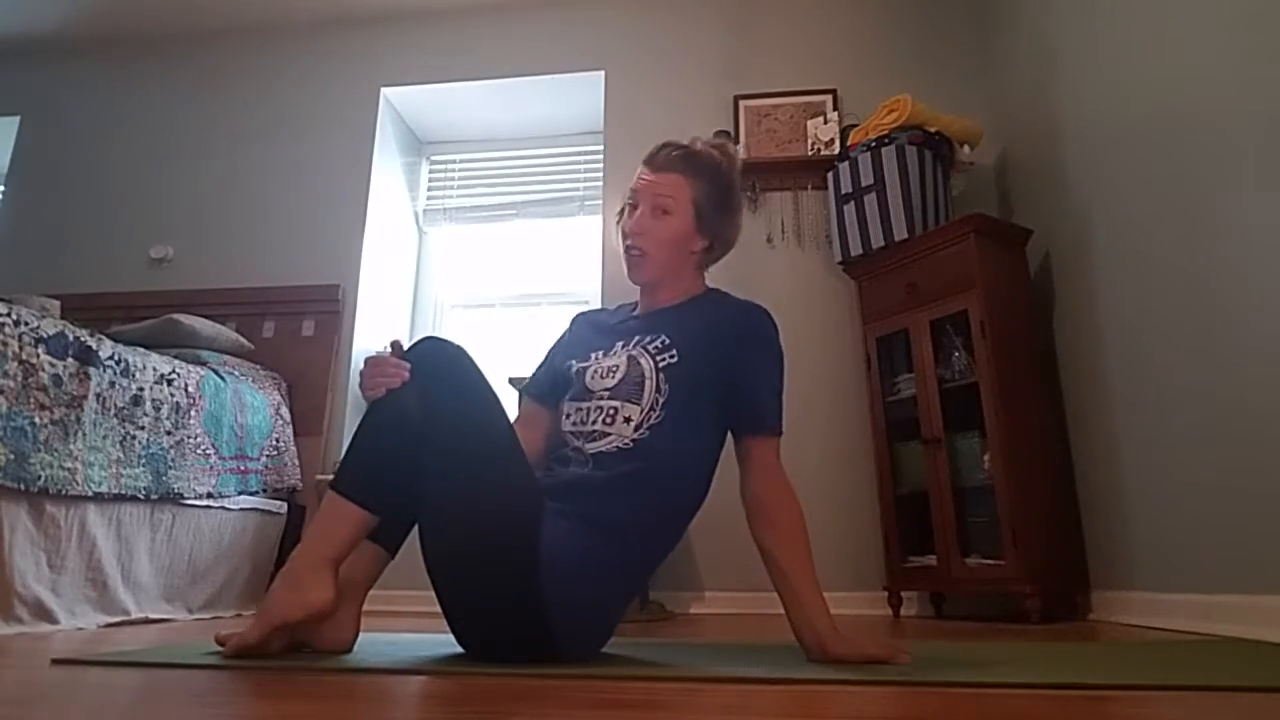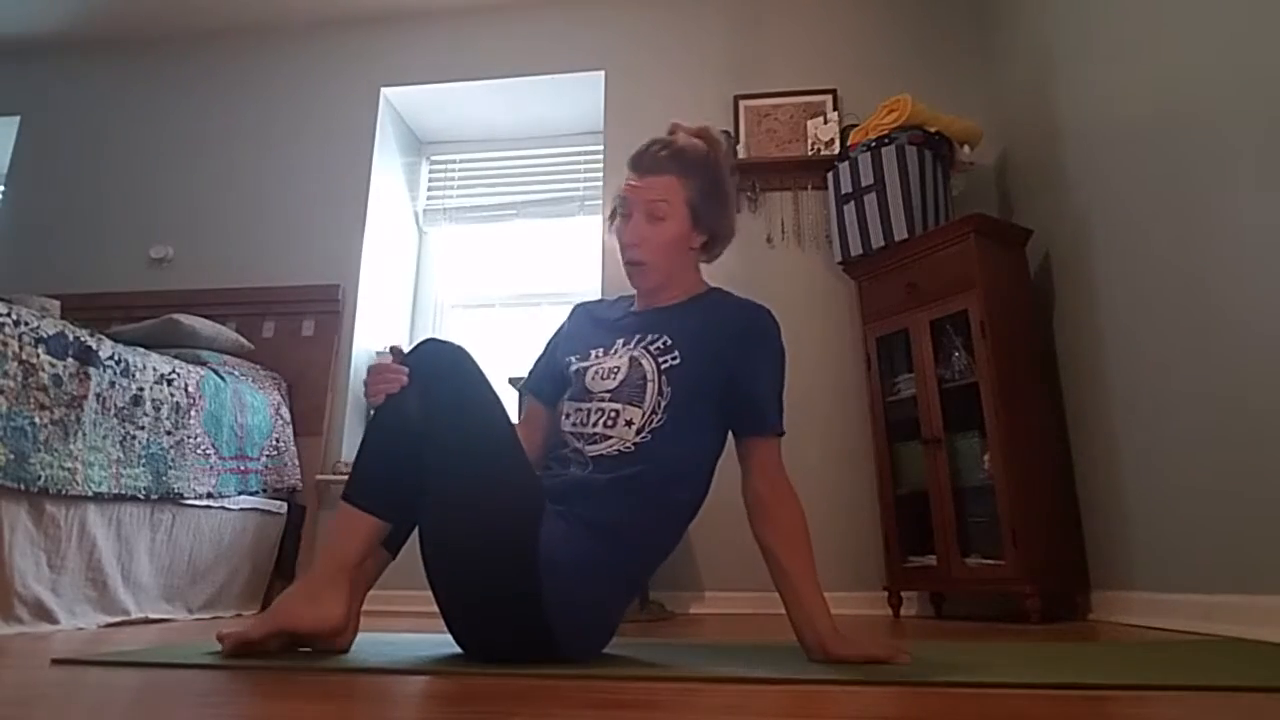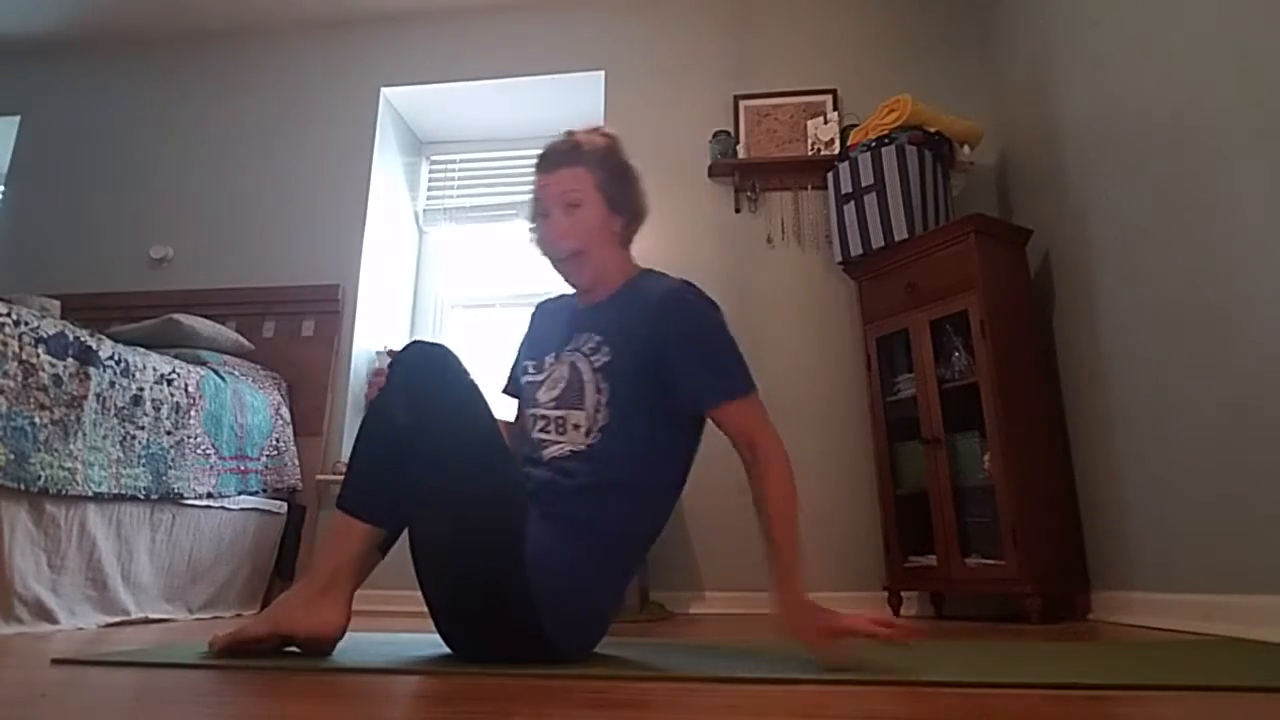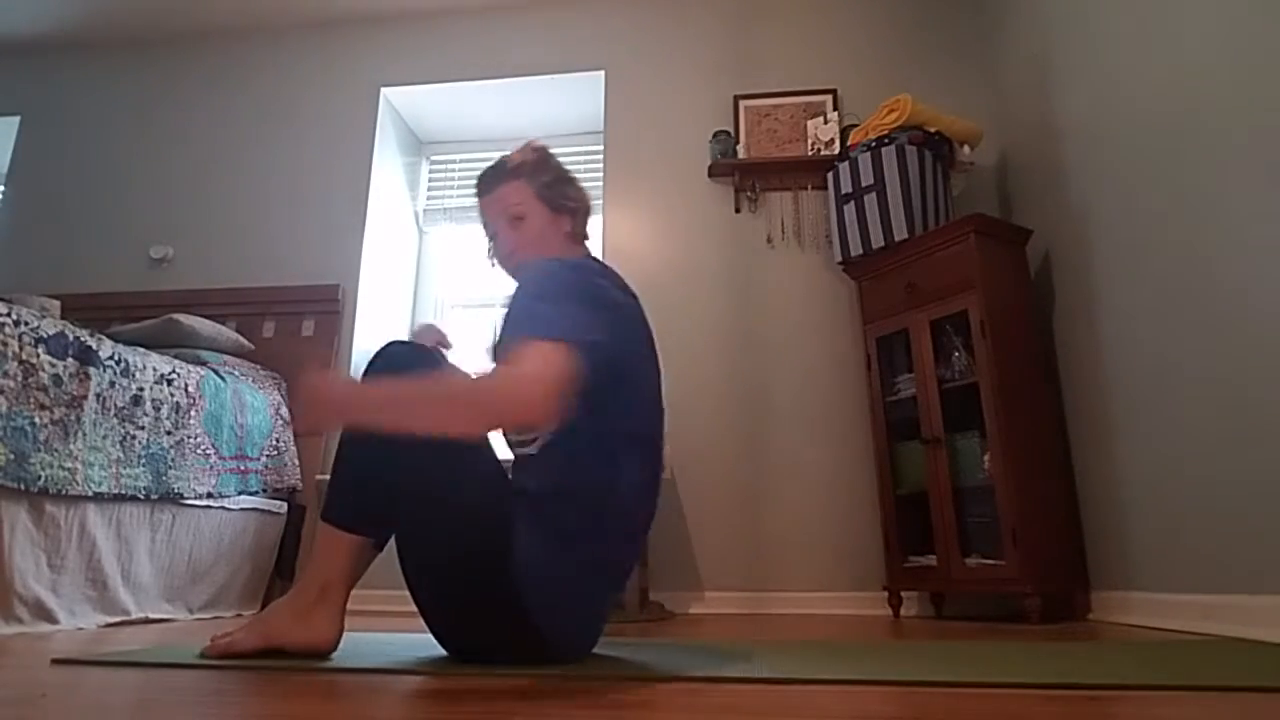
dt=0.3s
person 1, frame 1
left shoulder: (737, 329)
right shoulder: (588, 329)
left elbow: (764, 485)
right elbow: (518, 450)
left wrist: (820, 634)
right wrist: (404, 403)
left hip: (558, 596)
right hip: (511, 594)
left knee: (439, 363)
right knee: (417, 384)
left ankle: (309, 574)
right ankle: (333, 602)
person 1, frame 2
left shoulder: (738, 329)
right shoulder: (583, 321)
left elbow: (765, 485)
right elbow: (522, 449)
left wrist: (820, 633)
right wrist: (413, 408)
left hip: (561, 597)
right hip: (514, 592)
left knee: (440, 366)
left ankle: (325, 587)
right ankle: (337, 592)
person 1, frame 3
left shoulder: (671, 307)
right shoulder: (549, 319)
left elbow: (762, 449)
left wrist: (794, 599)
right wrist: (414, 415)
left hip: (550, 595)
right hip: (512, 594)
left knee: (424, 368)
left ankle: (323, 591)
right ankle: (328, 592)
person 1, frame 4
left shoulder: (567, 281)
right shoulder: (554, 294)
left elbow: (529, 401)
left wrist: (348, 402)
right wrist: (442, 372)
left hip: (540, 597)
right hip: (551, 596)
left knee: (400, 389)
right knee: (408, 384)
left ankle: (314, 604)
right ankle: (321, 598)
